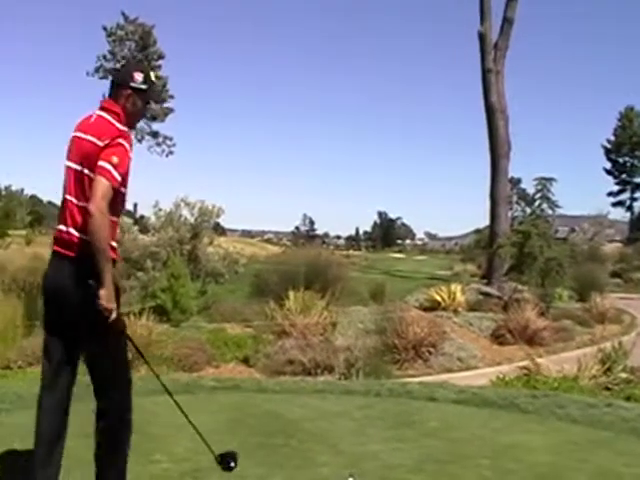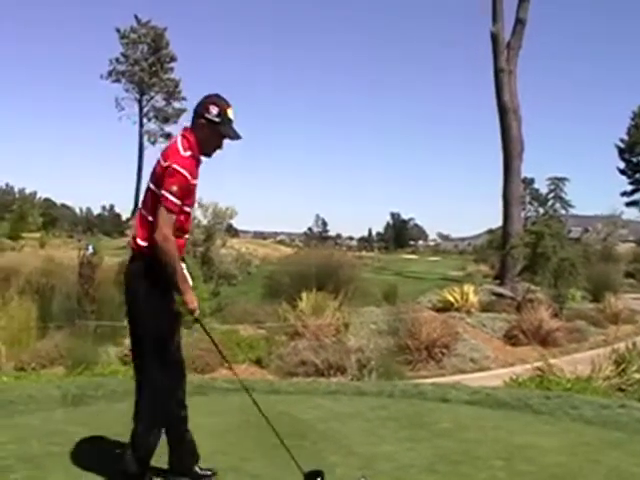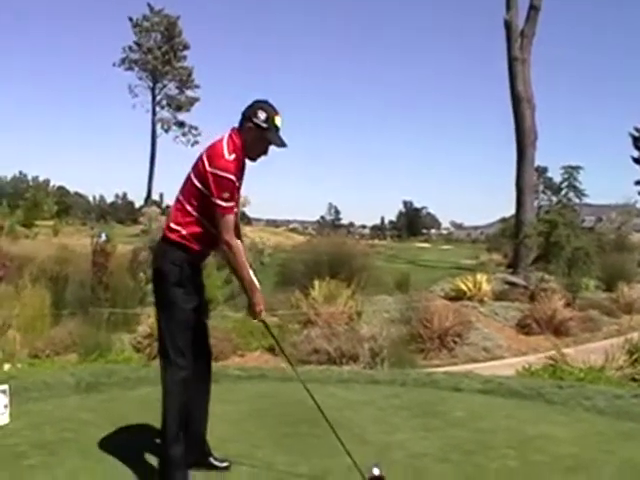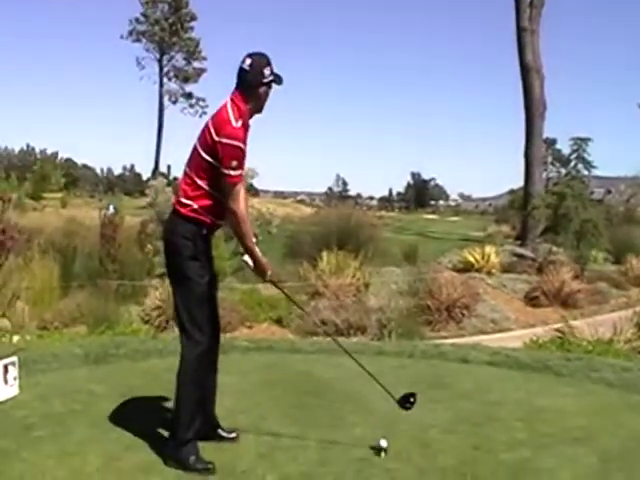
dt=0.7s
person 1, frame 1
left shoulder: (83, 126)
right shoulder: (118, 138)
right elbow: (98, 210)
right wrist: (106, 284)
left hip: (57, 269)
right hip: (85, 275)
left knee: (56, 383)
right knee: (113, 389)
person 1, frame 2
left shoulder: (185, 155)
right shoulder: (180, 163)
right elbow: (161, 236)
left wrist: (180, 279)
right wrist: (184, 289)
left hip: (157, 275)
right hip: (149, 277)
left knee: (172, 372)
right knee: (157, 374)
person 1, frame 3
left shoulder: (235, 157)
right shoulder: (223, 161)
left elbow: (231, 227)
right elbow: (226, 240)
left wrist: (250, 275)
right wrist: (251, 292)
left hip: (189, 263)
right hip: (175, 263)
left knee: (200, 360)
right knee: (179, 365)
left ankle: (195, 448)
person 1, frame 4
left shoulder: (233, 118)
right shoulder: (231, 129)
left elbow: (235, 194)
right elbow: (233, 205)
left wrist: (249, 244)
right wrist: (255, 256)
left hip: (197, 234)
right hip: (188, 235)
left knee: (210, 332)
right knee: (197, 337)
left ankle: (204, 421)
right ankle: (181, 443)
